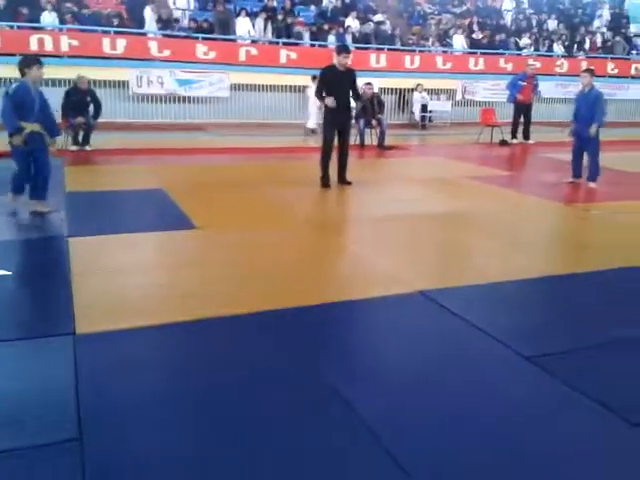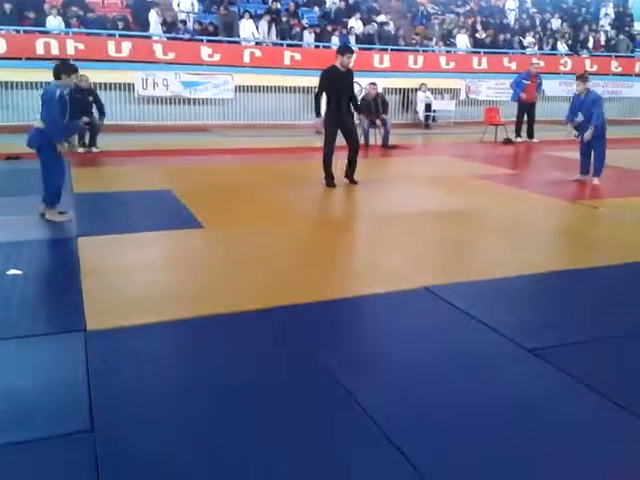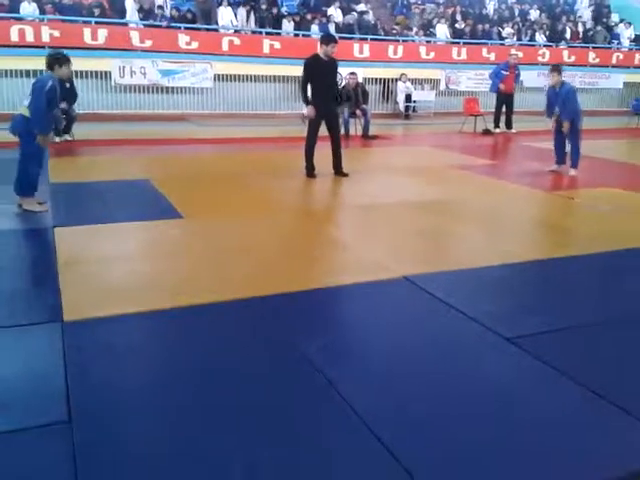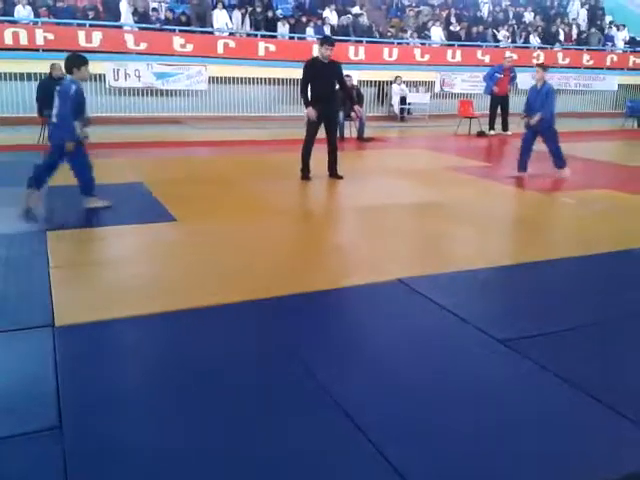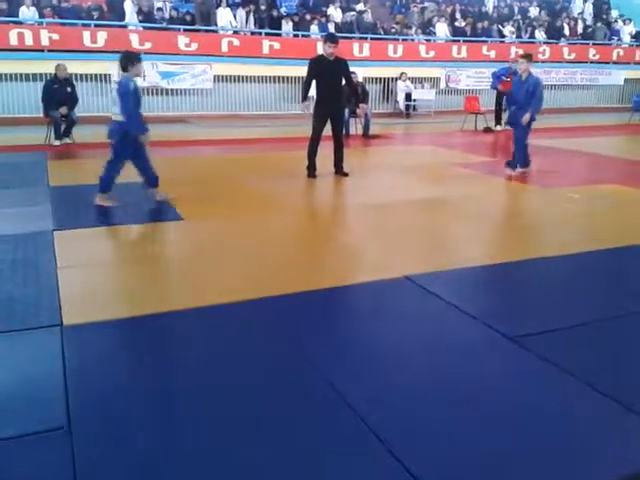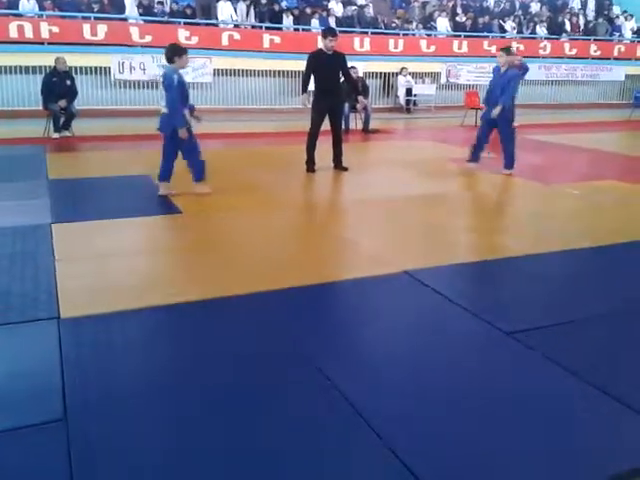
dt=0.4s
person 1, frame 1
left shoulder: (38, 93)
right shoulder: (16, 89)
left elbow: (47, 116)
left wrist: (53, 134)
right wrist: (15, 134)
left hip: (38, 137)
right hip: (20, 137)
left knee: (43, 170)
right knee: (24, 170)
left ankle: (38, 202)
right ankle: (14, 196)
person 1, frame 2
left shoulder: (60, 93)
right shoulder: (55, 93)
left elbow: (63, 119)
right elbow: (52, 119)
left wrist: (67, 137)
right wrist: (59, 141)
left hip: (49, 138)
right hip: (45, 138)
left knee: (55, 172)
right knee: (54, 173)
left ankle: (48, 207)
right ankle: (50, 211)
person 1, frame 3
left shoulder: (52, 83)
right shoulder: (46, 83)
left elbow: (49, 110)
right elbow: (37, 109)
left wrist: (47, 130)
right wrist: (41, 132)
left hip: (30, 126)
right hip: (30, 127)
left knee: (28, 162)
right knee: (33, 162)
left ankle: (24, 196)
right ankle: (27, 200)
person 1, frame 4
left shoulder: (71, 86)
right shoulder: (70, 88)
left elbow: (77, 113)
right elbow: (65, 115)
left wrist: (82, 130)
right wrist: (69, 138)
left hip: (63, 131)
right hip: (65, 132)
left knee: (50, 164)
right knee: (82, 164)
left ankle: (32, 191)
right ankle: (89, 199)
person 1, frame 5
left shoulder: (125, 83)
right shoulder: (128, 84)
right elbow: (131, 112)
right wrist: (142, 132)
left hip: (126, 129)
right hip: (125, 130)
left knee: (142, 160)
right knee: (117, 162)
left ankle: (155, 191)
right ankle: (101, 196)
person 1, frame 6
left shoulder: (169, 74)
right shoulder: (173, 76)
right elbow: (174, 104)
left wrist: (191, 110)
right wrist: (181, 126)
left hip: (170, 120)
right hip: (175, 122)
left knee: (170, 154)
right knee: (192, 152)
left ankle: (164, 185)
right ankle: (199, 183)
person 2, frame 1
left shoulder: (351, 73)
right shoulder: (327, 72)
left elbow: (354, 90)
right elbow: (318, 91)
left wrist: (359, 101)
right wrist: (324, 99)
left hip: (346, 114)
right hip: (331, 114)
left knee: (344, 147)
right knee: (327, 146)
left ankle: (342, 176)
right ankle: (325, 178)
person 2, frame 2
left shoulder: (350, 73)
right shoulder: (328, 73)
right elbow: (319, 95)
left wrist: (358, 111)
right wrist: (318, 116)
left hip: (347, 116)
right hip: (332, 116)
left knee: (355, 146)
right knee: (329, 148)
left ankle: (350, 174)
right ankle: (329, 178)
person 2, frame 3
left shoulder: (333, 62)
right shoulder: (311, 62)
right elbow: (304, 85)
left wrist: (340, 101)
right wrist: (308, 104)
left hip: (332, 106)
right hip: (316, 107)
left knee: (336, 138)
right knee: (311, 138)
left ankle: (338, 168)
right ankle: (309, 168)
person 2, frame 4
left shoulder: (336, 65)
right shoulder: (310, 64)
left elbow: (343, 86)
right elbow: (304, 87)
left wrist: (354, 104)
right wrist: (308, 106)
left hip: (332, 109)
right hip: (316, 108)
left knee: (333, 141)
right knee: (309, 140)
left ankle: (333, 170)
right ankle: (305, 171)
person 2, frame 5
left shoulder: (342, 63)
right shoulder: (315, 62)
left elbow: (350, 83)
right elbow: (308, 81)
right wrist: (304, 99)
left hip: (338, 106)
right hip: (321, 106)
left knee: (338, 138)
right knee: (315, 137)
left ankle: (339, 167)
right ankle: (311, 168)
person 2, frame 6
left shoulder: (340, 56)
right shoulder: (314, 56)
left elbow: (348, 76)
right elbow: (307, 76)
left wrist: (358, 94)
right wrist: (305, 92)
left hip: (337, 100)
right hip: (320, 100)
left knee: (337, 132)
right knee: (314, 132)
left ankle: (338, 162)
right ankle: (310, 163)
person 3, frame 1
left shoulder: (597, 94)
right shoulder: (579, 94)
left elbow: (600, 112)
left wrist: (595, 125)
right wrist: (574, 125)
left hip: (591, 130)
right hip: (579, 129)
left knee: (593, 155)
right knee: (576, 153)
left ankle: (592, 180)
right ankle: (576, 177)
person 3, frame 2
left shoulder: (595, 98)
right shoulder: (576, 97)
left elbow: (597, 115)
right elbow: (572, 112)
left wrist: (590, 130)
right wrist: (570, 126)
left hip: (598, 129)
right hip: (585, 127)
left knee: (599, 152)
right knee: (584, 151)
left ankle: (596, 176)
right ankle: (584, 174)
person 3, frame 3
left shoulder: (569, 89)
right shoulder: (551, 89)
left elbow: (571, 107)
right elbow: (550, 105)
left wrist: (567, 122)
right wrist: (551, 119)
left hip: (572, 119)
right hip: (562, 118)
left knee: (574, 142)
right knee: (558, 141)
left ankle: (573, 167)
right ankle: (559, 163)
person 3, frame 4
left shoulder: (549, 89)
right shoulder: (532, 89)
left elbow: (549, 106)
left wrist: (538, 116)
right wrist: (525, 116)
left hip: (545, 122)
right hip: (532, 121)
left knee: (553, 146)
right knee: (525, 144)
left ankle: (562, 167)
right ankle: (521, 170)
person 3, frame 5
left shoulder: (535, 81)
right shoulder: (516, 80)
left elbow: (538, 100)
left wrist: (529, 113)
right wrist: (509, 110)
left hip: (526, 116)
right hip: (516, 114)
left knee: (519, 141)
right knee: (520, 141)
left ankle: (512, 167)
right ankle: (525, 165)
person 3, frame 6
left shoulder: (514, 74)
right shoulder: (496, 72)
left elbow: (510, 93)
left wrist: (500, 107)
right wrist: (487, 105)
left hip: (505, 111)
right hip: (491, 110)
left knee: (507, 140)
right knee: (482, 135)
left ankle: (508, 167)
right ankle: (473, 159)
